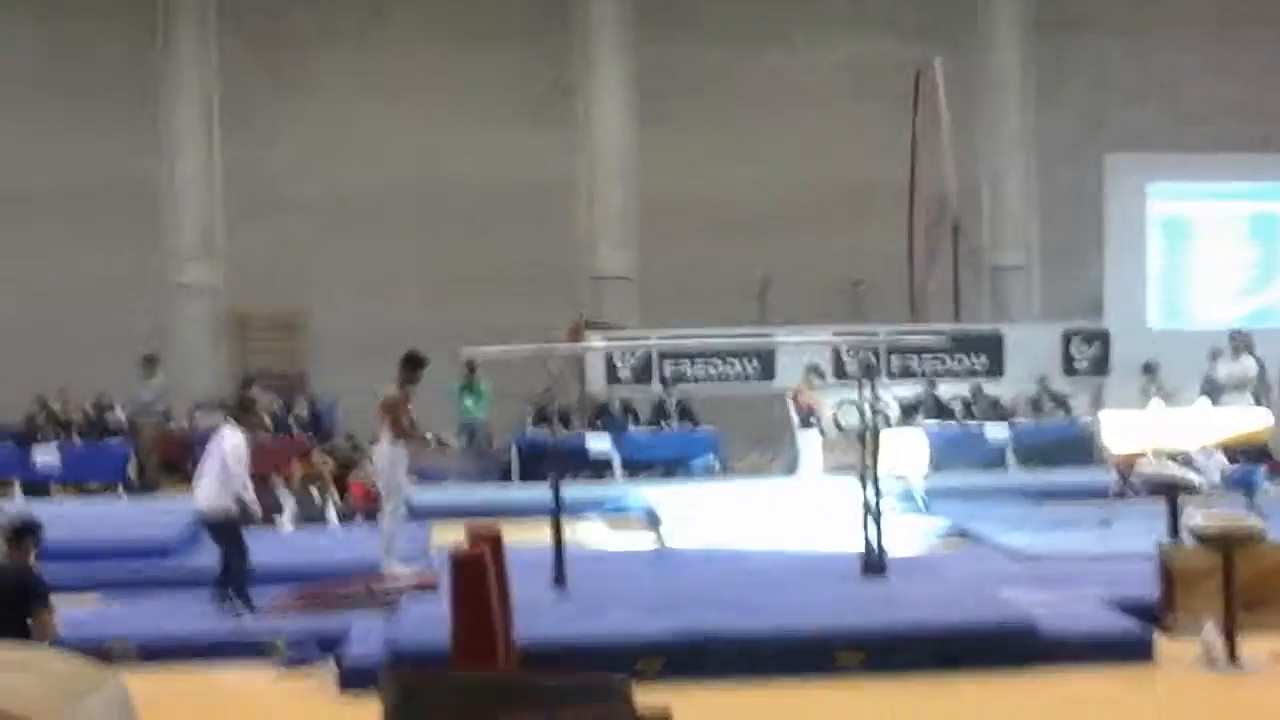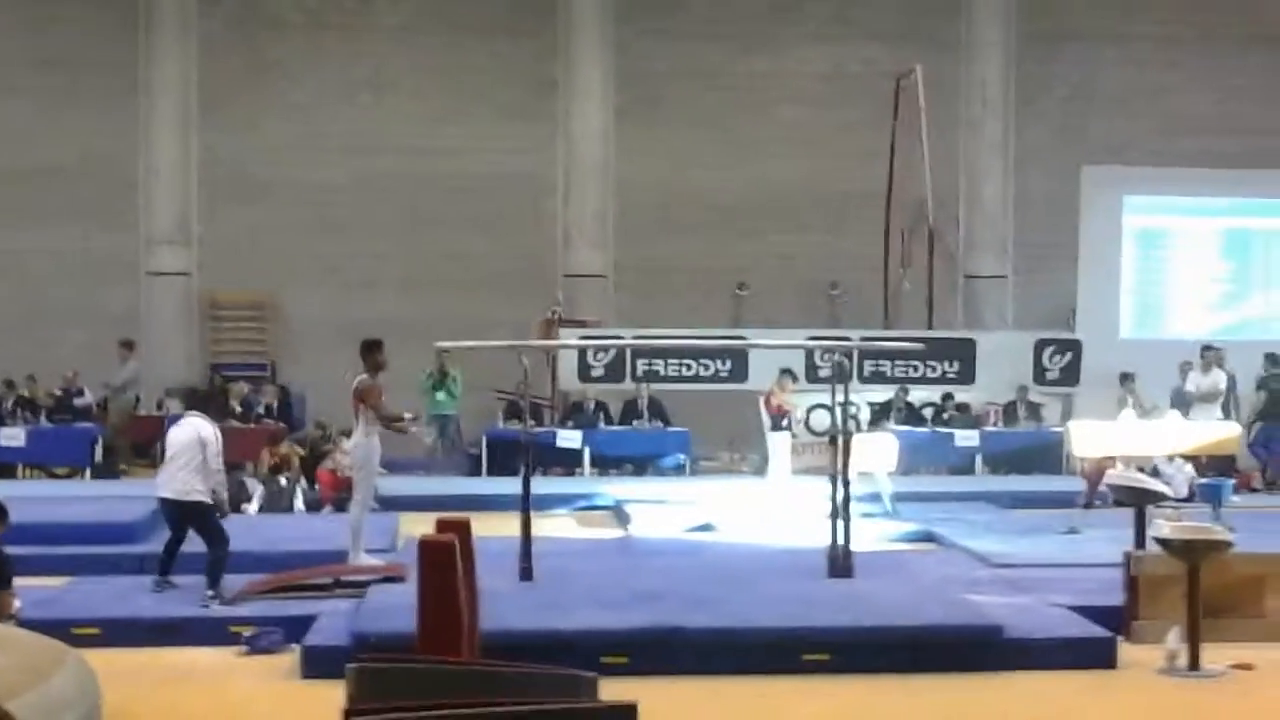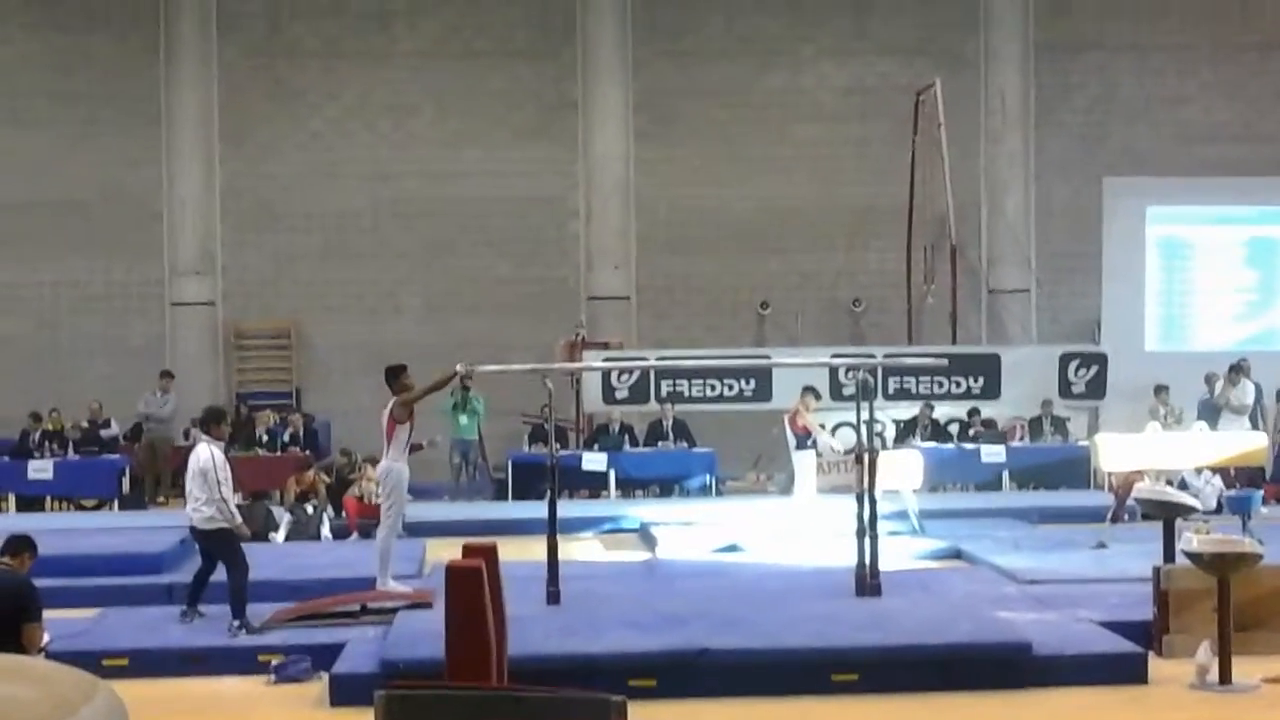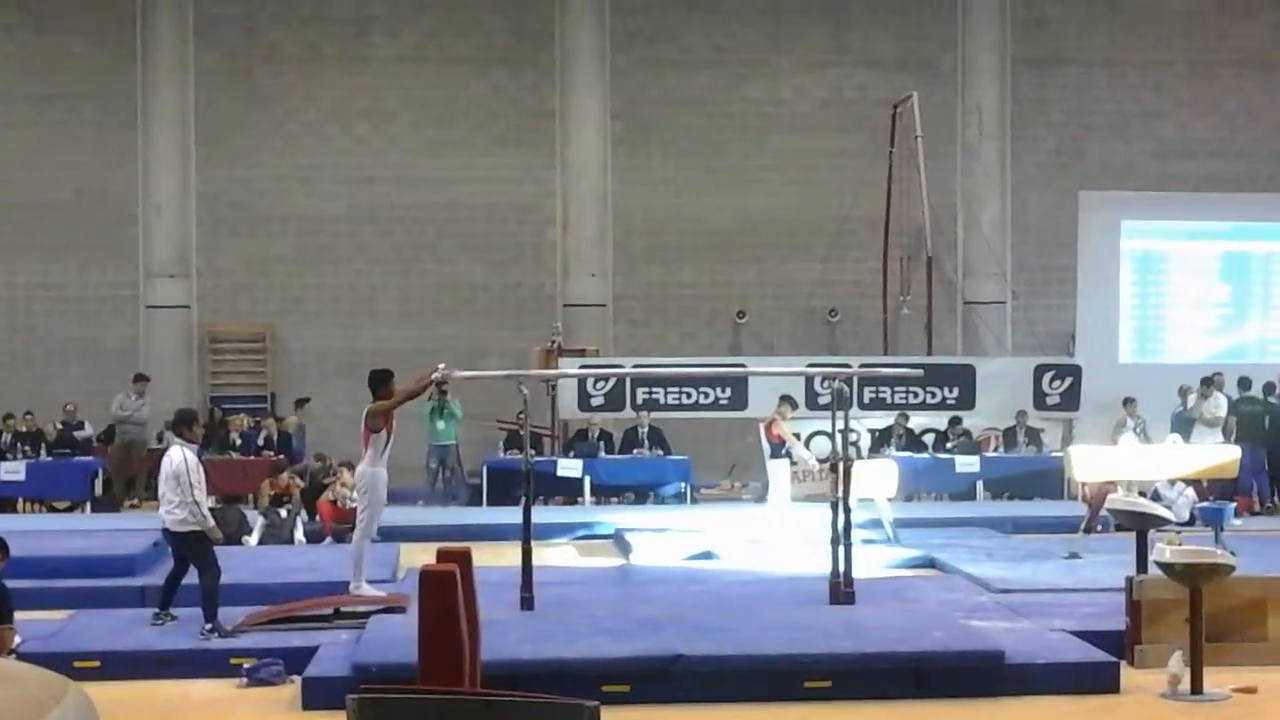
dt=0.7s
person 1, frame 1
left shoulder: (402, 396)
right shoulder: (396, 397)
left elbow: (410, 428)
right elbow: (401, 432)
left wrist: (425, 437)
right wrist: (428, 438)
left hip: (395, 455)
right hip: (391, 456)
left knee: (393, 509)
right knee: (395, 510)
left ankle: (388, 560)
right ankle: (389, 561)
person 1, frame 2
left shoulder: (369, 383)
right shoulder: (368, 384)
left elbow: (380, 418)
right elbow: (381, 415)
left wrist: (405, 429)
right wrist: (407, 417)
left hip: (368, 443)
right hip: (365, 444)
left knee: (363, 500)
right knee: (361, 500)
left ankle: (357, 552)
right ankle: (355, 554)
person 1, frame 3
left shoulder: (397, 407)
right shoulder: (402, 402)
right elbow: (431, 388)
left wrist: (423, 444)
right wrist: (457, 371)
left hip: (394, 467)
right hip: (394, 469)
left knee: (390, 526)
right knee: (389, 526)
left ankle: (384, 578)
right ankle: (384, 580)
person 1, frame 4
left shoulder: (383, 408)
right shoulder: (377, 410)
left elbow: (407, 391)
right elbow: (408, 395)
left wrist: (433, 374)
right wrist: (433, 378)
left hip: (375, 472)
right hip: (371, 473)
left knee: (366, 530)
right knee: (364, 530)
left ankle: (358, 581)
right ankle: (357, 584)
person 2, frame 1
left shoulder: (227, 435)
right shoulder: (235, 439)
right elbow: (238, 477)
left wrist: (247, 503)
right wrist: (253, 506)
left hip: (209, 502)
right hip: (217, 504)
left knee: (232, 549)
right knee: (237, 551)
left ankle: (222, 591)
right ankle: (242, 601)
person 2, frame 2
left shoulder: (175, 429)
right shoulder: (209, 429)
right elbow: (215, 468)
left wrist: (214, 495)
right wrist: (223, 499)
left hip: (167, 494)
right hip: (191, 496)
left knee: (177, 534)
right knee: (218, 541)
left ankle: (161, 579)
right ankle: (212, 592)
person 2, frame 3
left shoulder: (198, 451)
right shoulder: (213, 455)
right elbow: (220, 496)
left wrist: (233, 521)
right wrist: (238, 523)
left hip: (200, 521)
right hip: (215, 523)
left knee: (208, 564)
right knee: (238, 569)
left ankle: (190, 609)
right ankle: (238, 622)
person 2, frame 4
left shoulder: (171, 454)
right shoulder: (186, 457)
right elbow: (194, 498)
left wrist: (206, 524)
right wrist: (211, 526)
left hip: (172, 523)
right hip: (187, 525)
left knee: (180, 567)
right knee: (210, 571)
left ankle: (162, 612)
right ankle: (210, 625)
